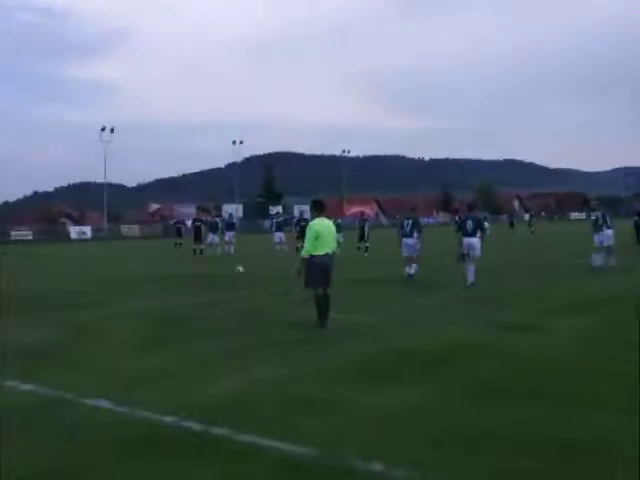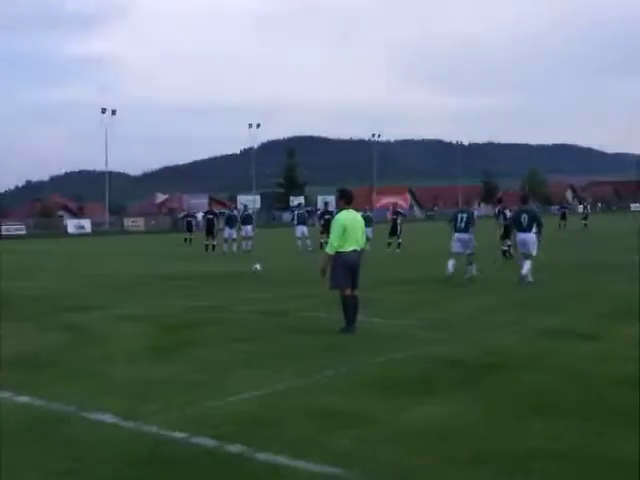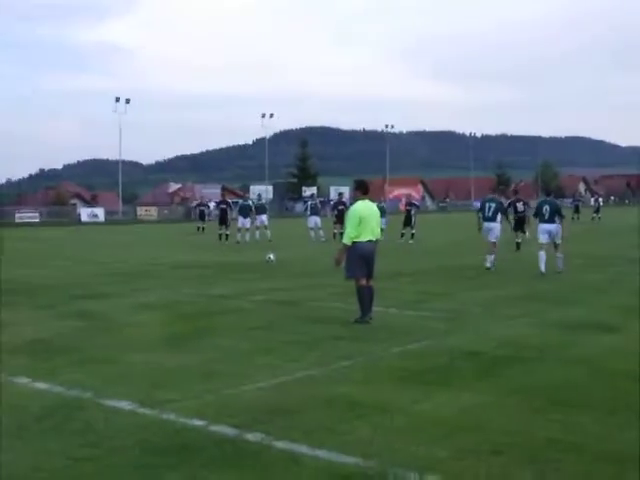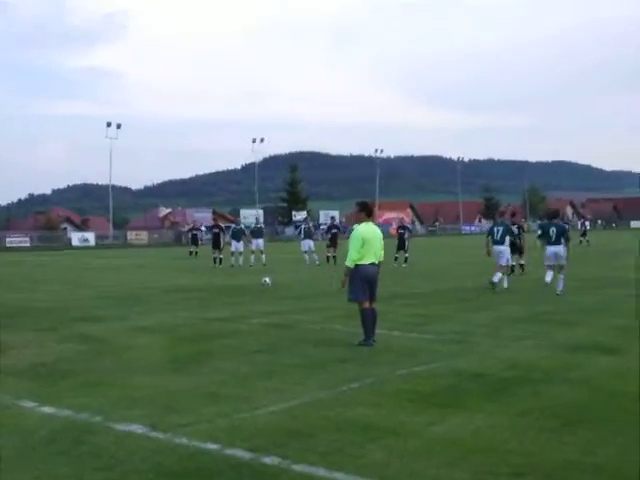
dt=0.3s
person 1, frame 1
left shoulder: (313, 225)
right shoulder: (331, 224)
left elbow: (307, 247)
right elbow: (334, 245)
left wrist: (301, 265)
left hip: (316, 258)
right hip: (328, 258)
left knee: (318, 289)
right knee: (325, 289)
left ankle: (322, 320)
right ankle: (325, 318)
person 1, frame 2
left shoulder: (340, 218)
right shoulder: (359, 217)
left elbow: (333, 243)
right elbow: (362, 241)
left wrist: (326, 263)
left hip: (342, 256)
right hip: (356, 255)
left knee: (345, 291)
right knee: (353, 290)
left ankle: (349, 325)
right ankle: (353, 323)
person 1, frame 3
left shoulder: (355, 208)
right shoulder: (374, 208)
left elbow: (349, 233)
right elbow: (377, 231)
left wrist: (341, 253)
left hip: (357, 246)
right hip: (371, 245)
left knee: (360, 281)
right knee: (368, 280)
left ankle: (364, 315)
right ankle: (368, 313)
person 1, frame 4
left shoulder: (359, 231)
right shoulder: (377, 230)
left elbow: (352, 256)
right elbow: (380, 254)
left wrist: (345, 275)
left hip: (360, 269)
right hip: (373, 268)
left knee: (363, 303)
right knee: (372, 303)
left ankle: (368, 338)
right ankle: (372, 336)
